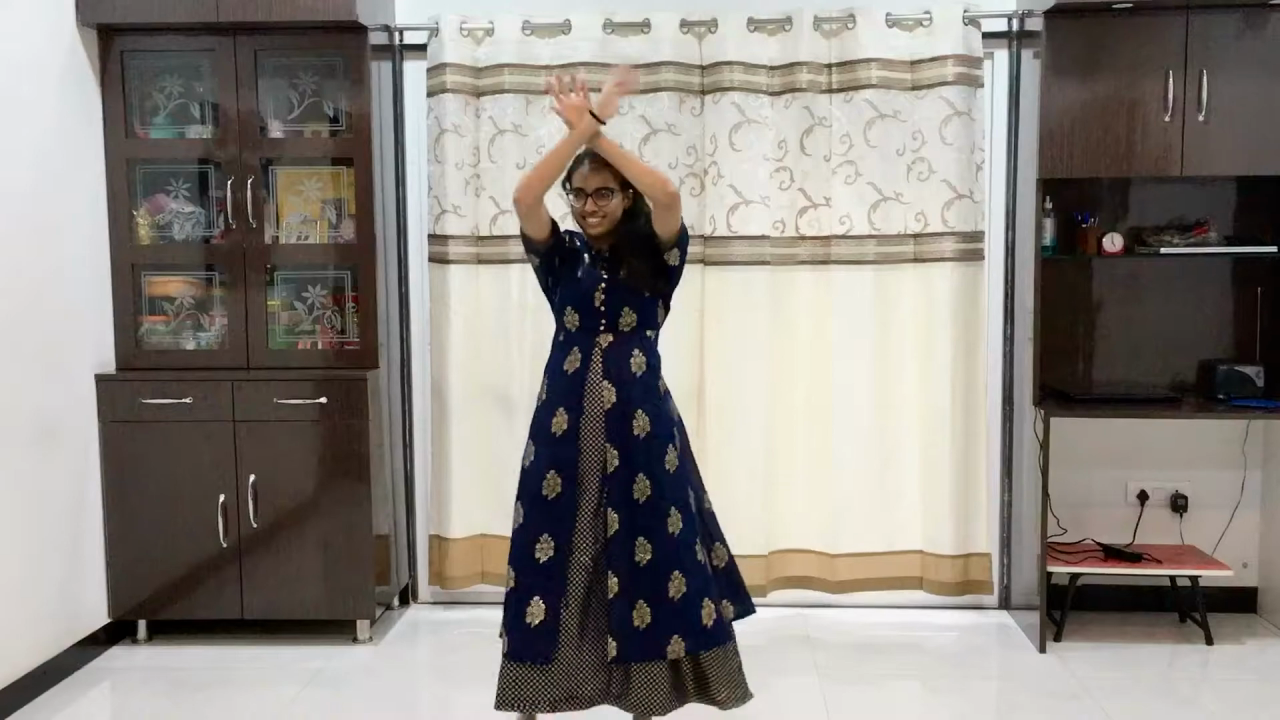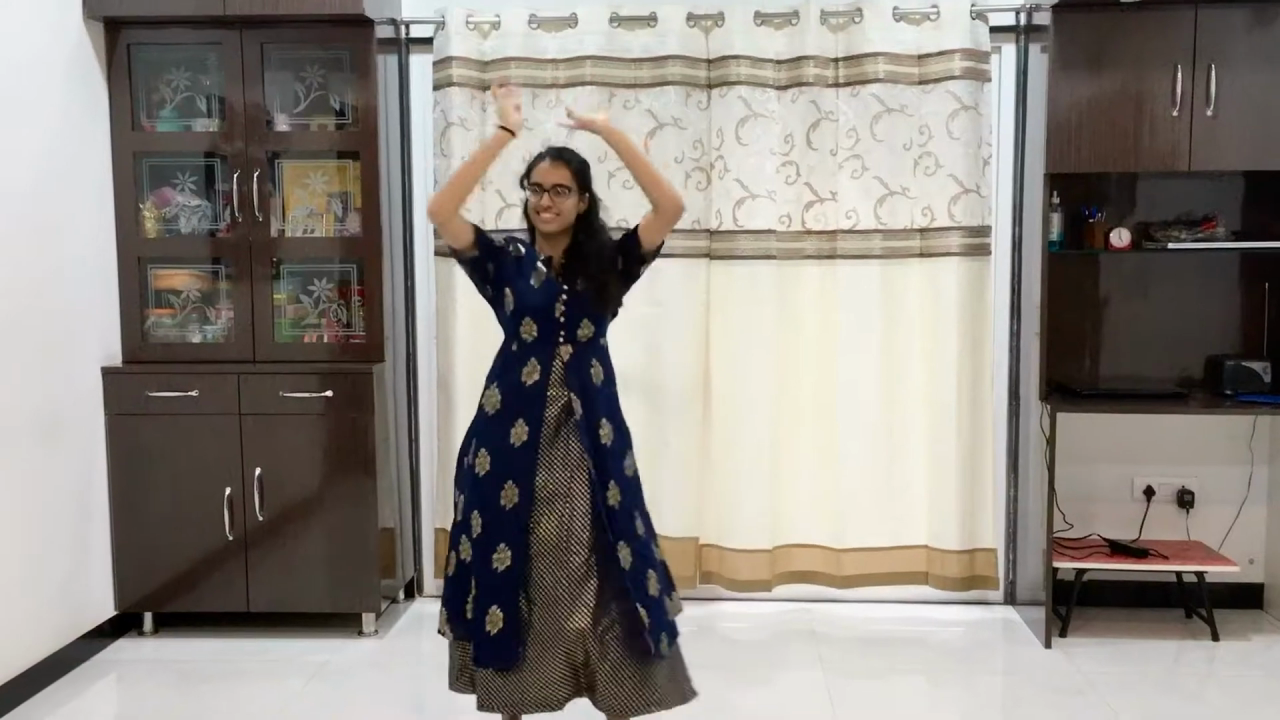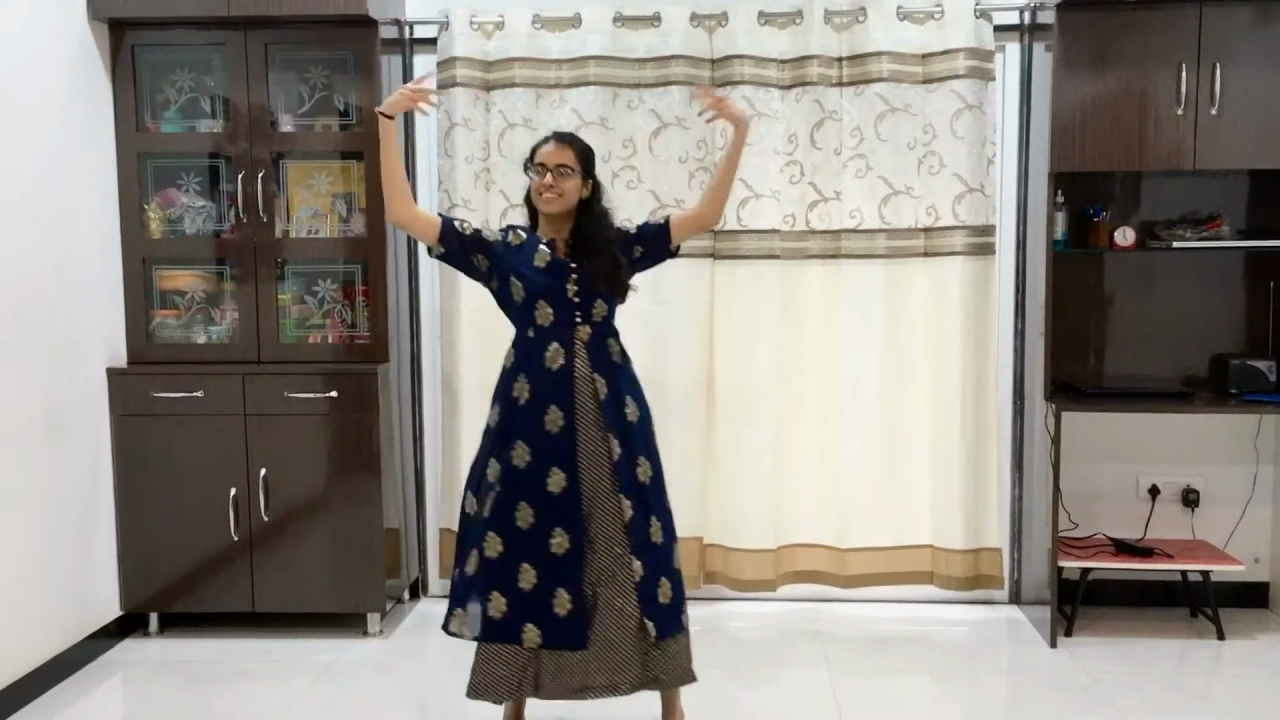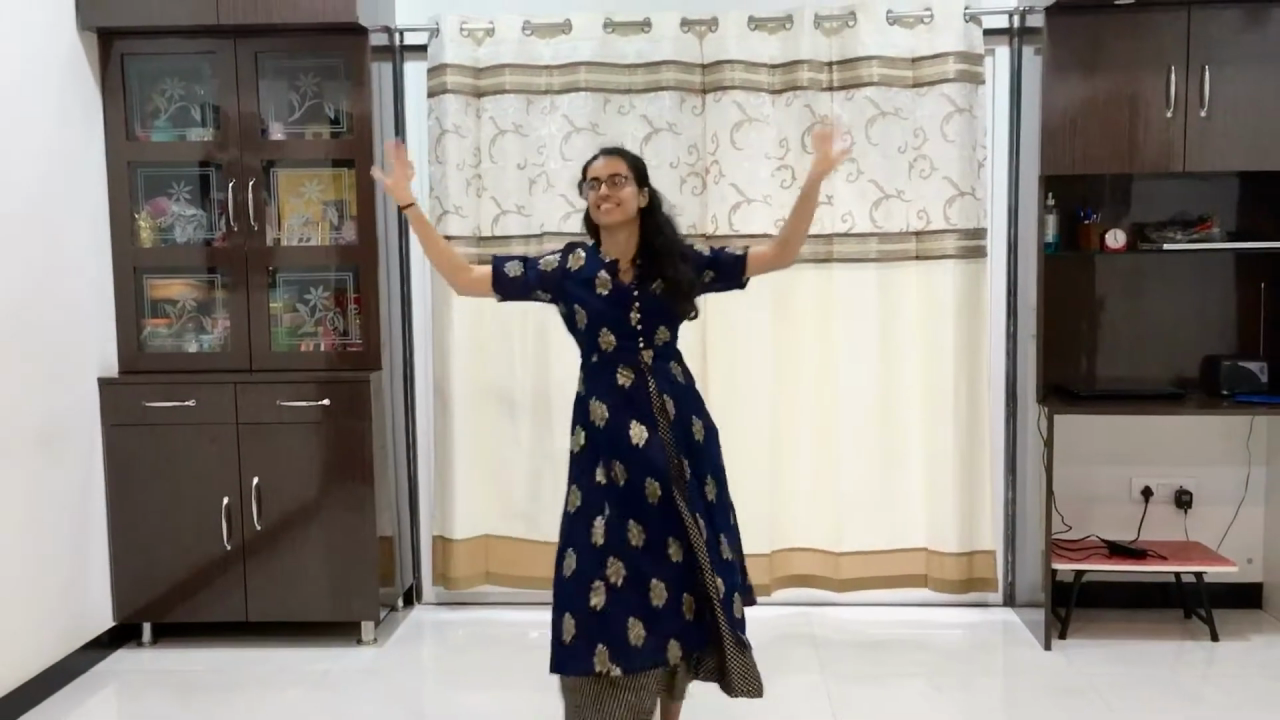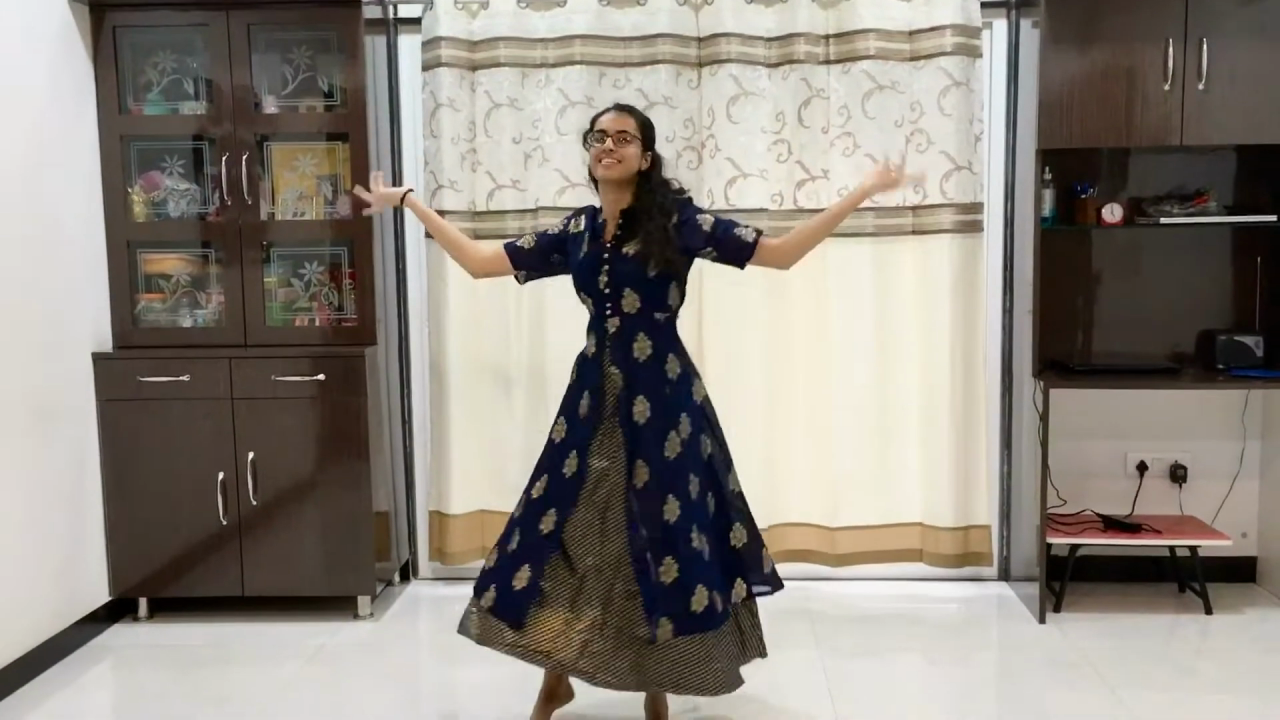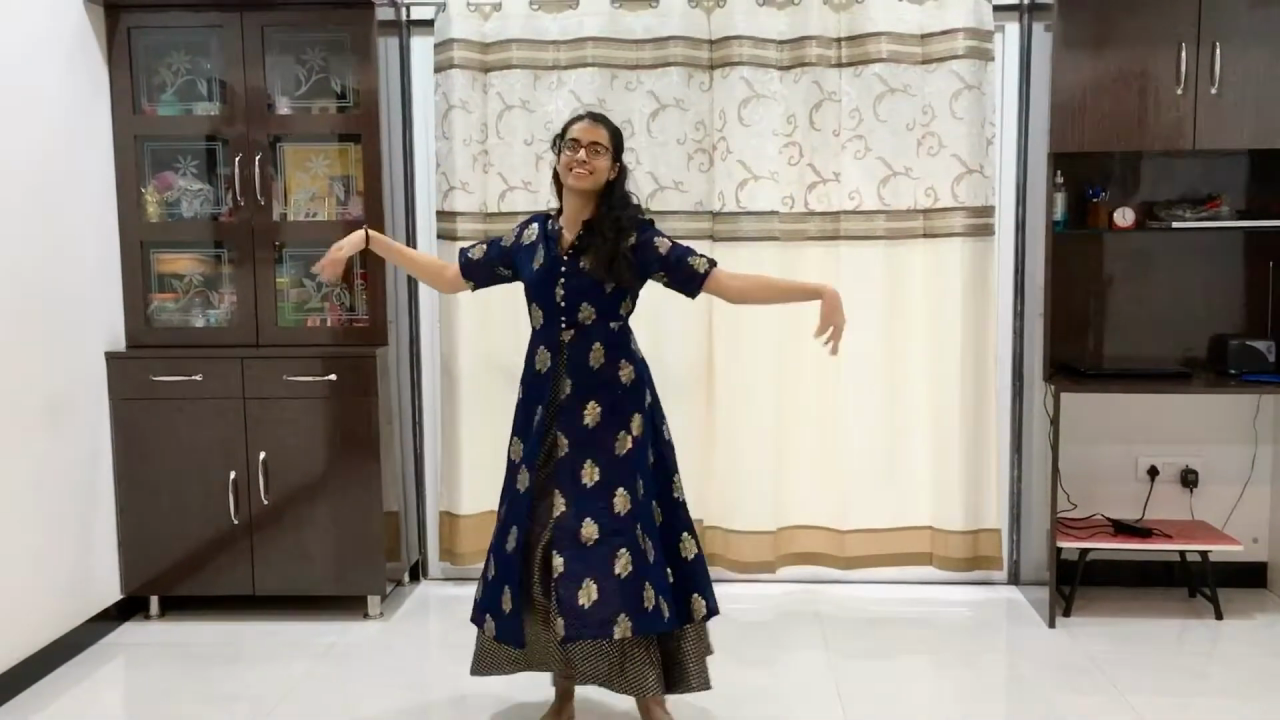
dt=0.5s
person 1, frame 1
left shoulder: (655, 256)
right shoulder: (560, 256)
left elbow: (666, 194)
right elbow: (524, 196)
left wrist: (596, 125)
right wrist: (583, 124)
left hip: (640, 427)
right hip: (564, 429)
left knee: (643, 566)
right knee: (544, 566)
person 1, frame 2
left shoulder: (610, 264)
right shoulder: (502, 260)
left elbow: (670, 206)
right elbow: (440, 211)
left wrist: (607, 129)
right wrist: (504, 132)
left hip: (590, 432)
right hip: (511, 434)
left knee: (602, 572)
right knee: (501, 571)
person 1, frame 3
left shoulder: (616, 248)
right shoulder: (502, 249)
left elbow: (705, 216)
right elbow: (402, 214)
left wrist: (737, 135)
right wrist: (393, 120)
left hip: (613, 414)
right hip: (536, 414)
left knee: (635, 556)
right knee: (522, 555)
person 1, frame 4
left shoulder: (679, 263)
right shoulder: (568, 268)
left elbow: (779, 255)
right elbow: (464, 278)
left wrist: (814, 180)
right wrist: (409, 203)
left hip: (682, 430)
right hip: (609, 432)
left knee: (692, 568)
right knee: (612, 570)
person 1, frame 5
left shoulder: (678, 221)
right shoulder: (575, 230)
left elbow: (780, 252)
right elbow: (477, 260)
left wrist: (857, 196)
right wrist: (406, 202)
left hip: (661, 395)
right hip: (593, 397)
left knee: (665, 536)
right knee: (563, 531)
person 1, frame 6
left shoulder: (634, 238)
right shoulder: (530, 236)
left elbow: (725, 282)
right elbow: (447, 275)
left wrist: (820, 292)
right wrist: (367, 240)
left hip: (613, 403)
right hip: (545, 406)
left knee: (615, 541)
right knee: (540, 544)
